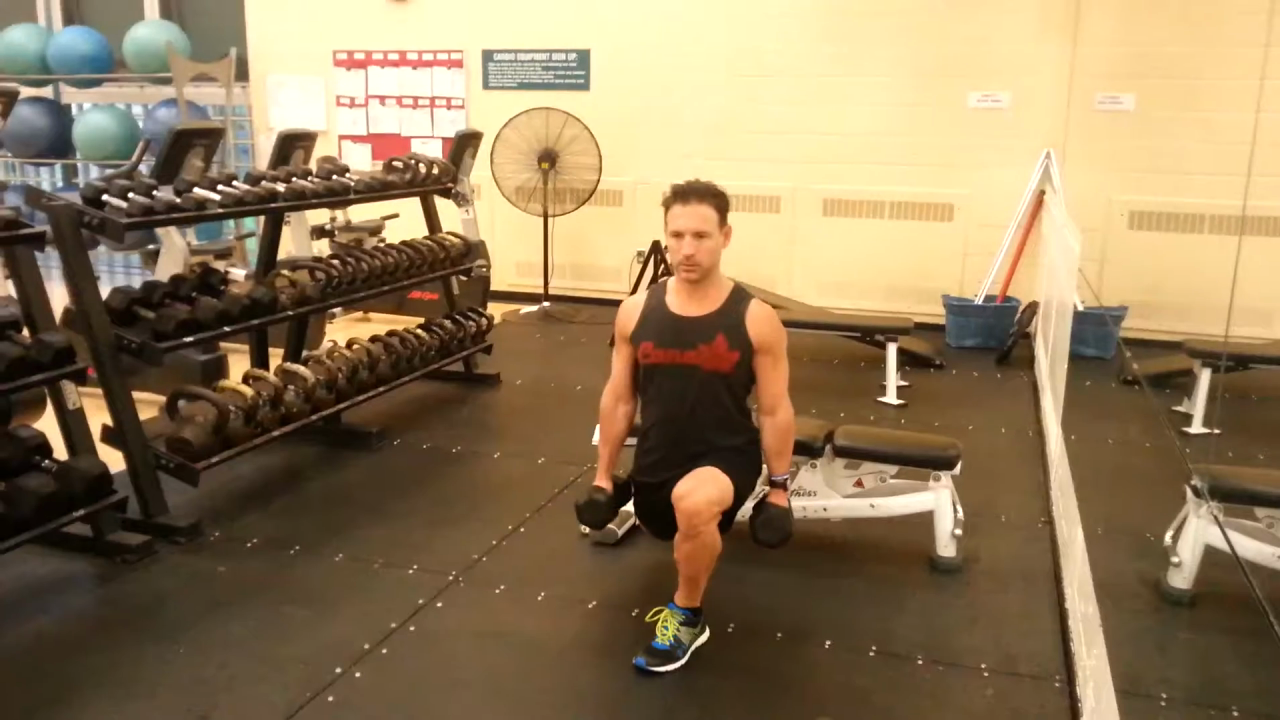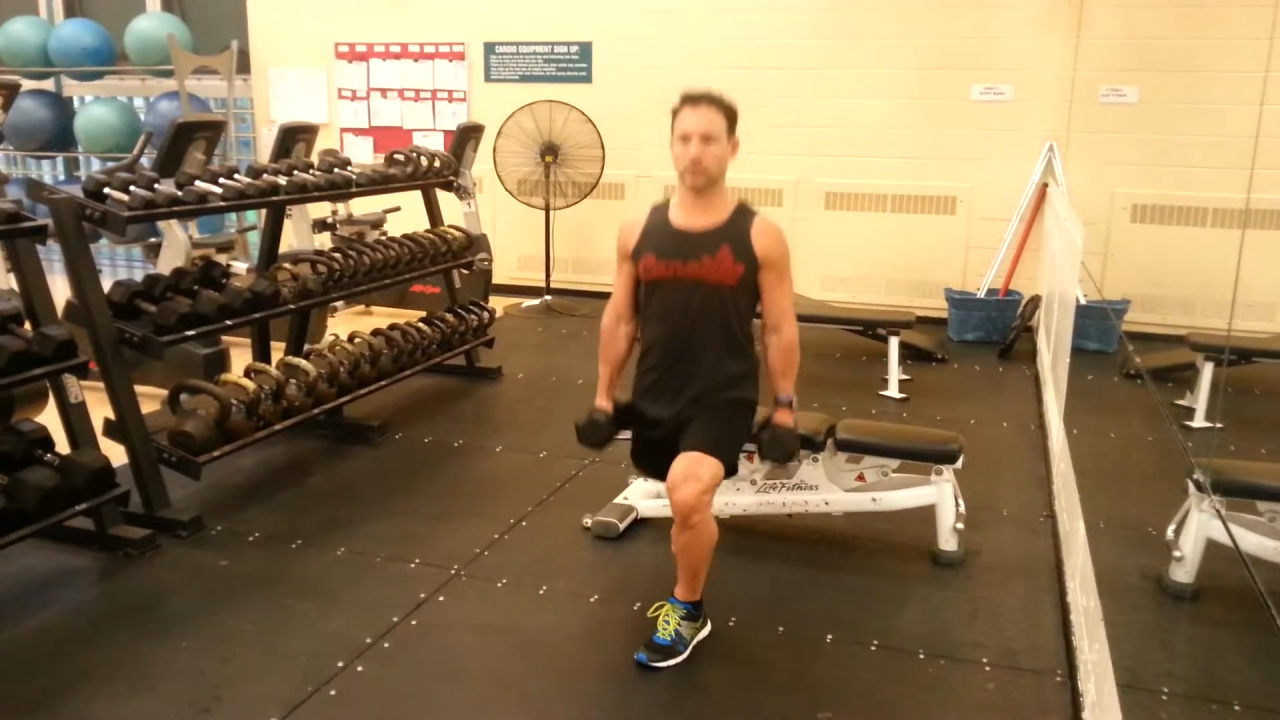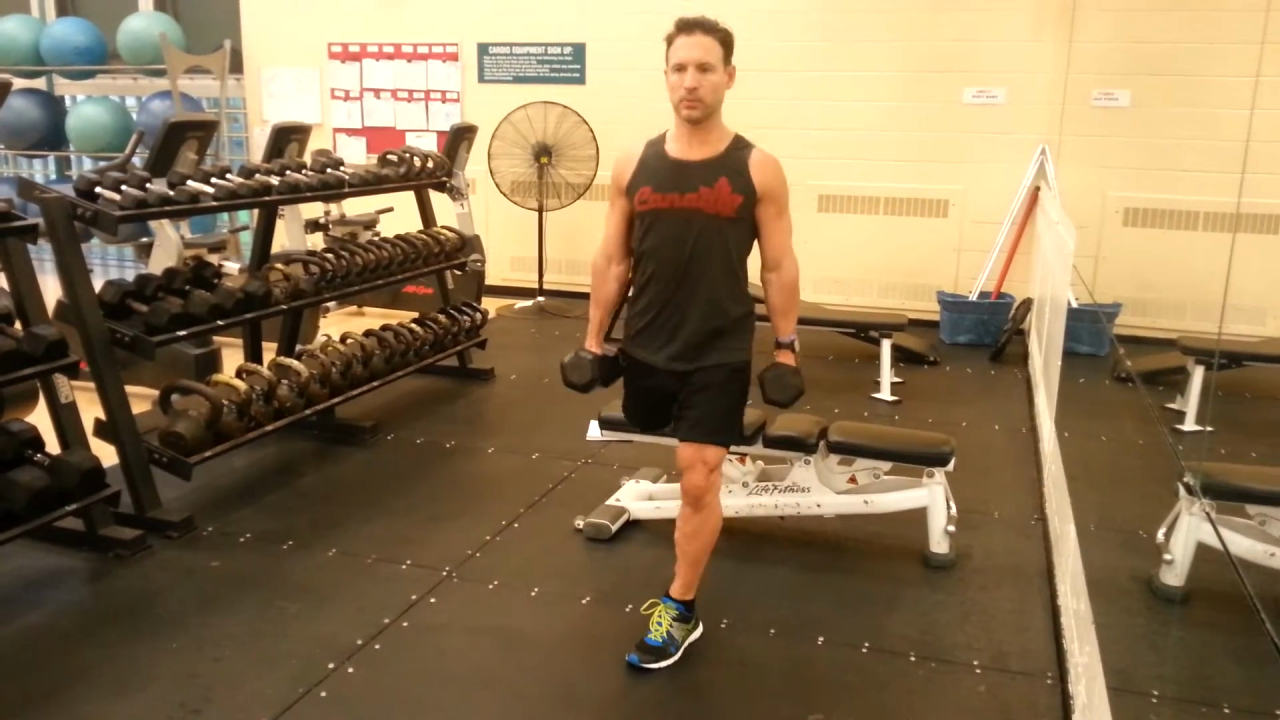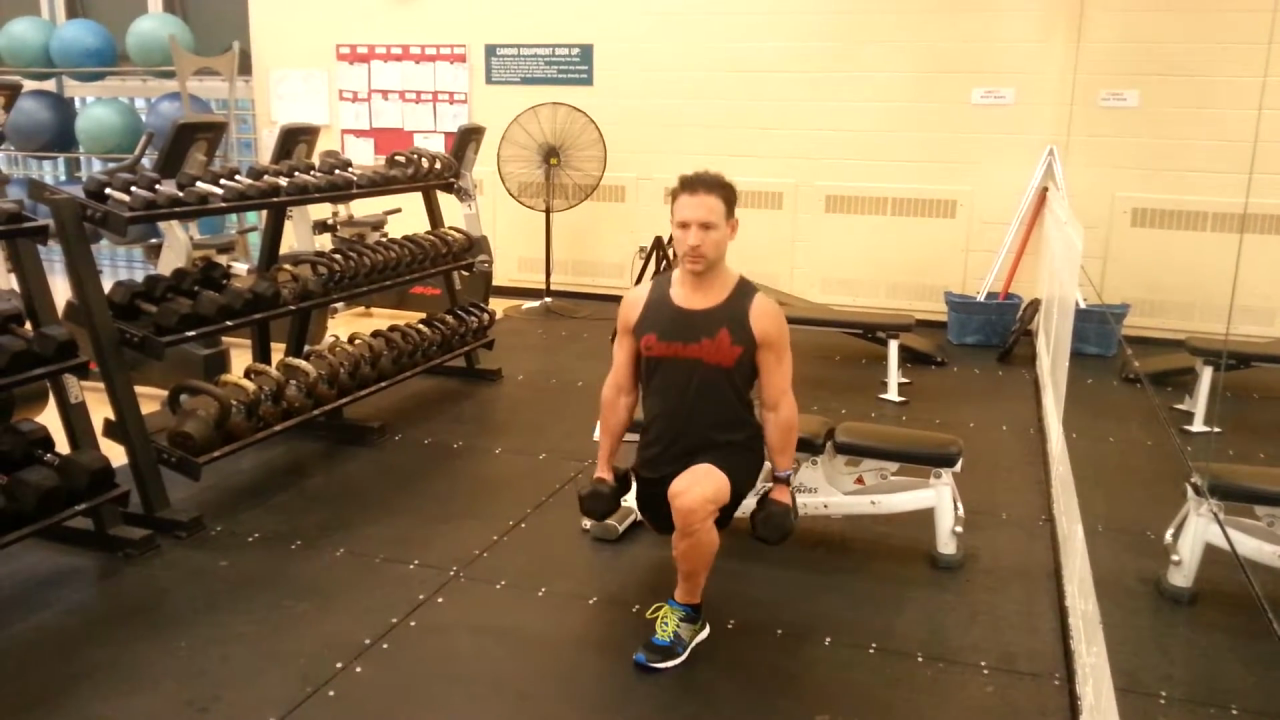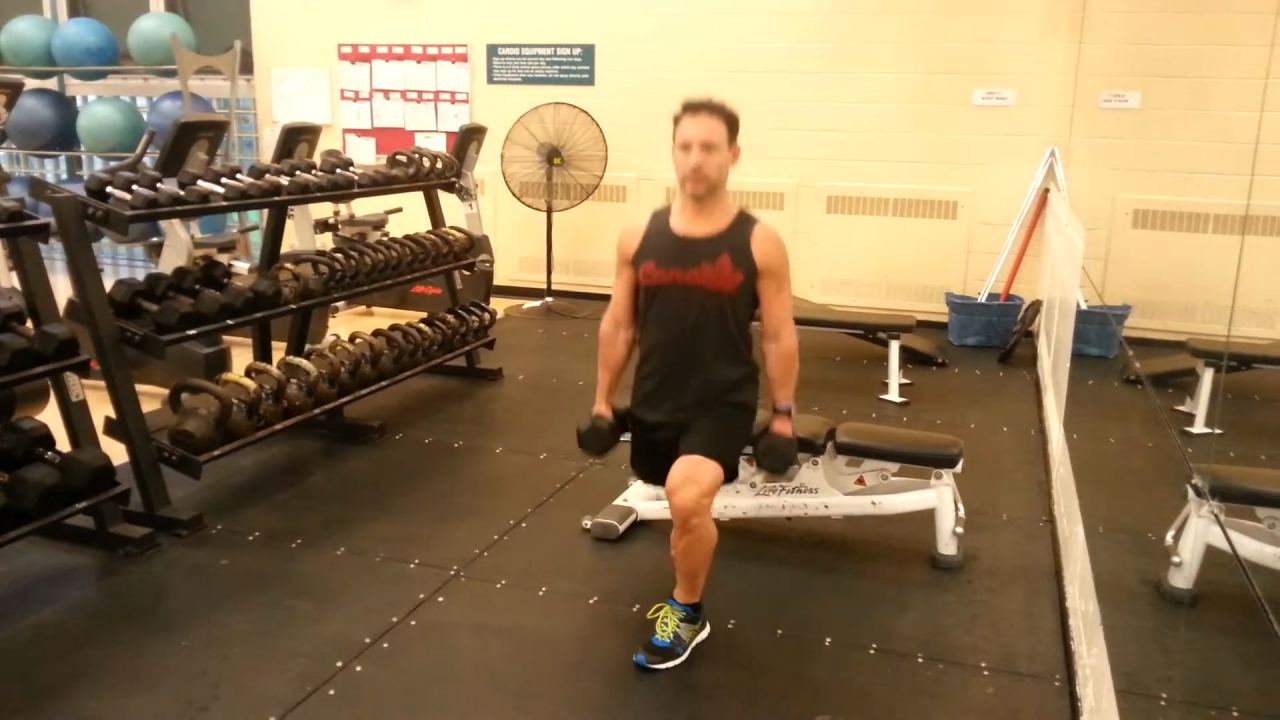
dt=0.7s
person 1, frame 1
left shoulder: (756, 320)
right shoulder: (636, 311)
left elbow: (775, 412)
right elbow: (618, 398)
left wrist: (778, 487)
right wrist: (603, 471)
left hip: (726, 454)
right hip: (656, 459)
left knee: (693, 504)
left ankle: (687, 617)
person 1, frame 2
left shoulder: (759, 234)
right shoulder: (639, 229)
left elbow: (780, 328)
right elbow: (620, 319)
left wrist: (783, 405)
right wrist: (604, 392)
left hip: (723, 395)
right hip: (655, 394)
left knee: (688, 498)
right knee: (669, 480)
left ankle: (688, 611)
person 1, frame 3
left shoulder: (757, 168)
right shoulder: (633, 165)
left elbow: (779, 267)
right elbow: (612, 260)
left wrist: (785, 347)
right wrist: (594, 337)
left hip: (718, 352)
right hip: (646, 346)
left knee: (698, 481)
right knee: (684, 456)
left ankle: (680, 610)
person 1, frame 4
left shoulder: (760, 314)
right shoulder: (639, 303)
left elbow: (779, 406)
right elbow: (619, 390)
left wrist: (782, 481)
right wrist: (604, 463)
left hip: (728, 450)
right hip: (658, 454)
left knee: (690, 501)
left ankle: (686, 614)
person 1, frame 5
left shoulder: (759, 244)
right shoulder: (638, 237)
left elbow: (779, 337)
right elbow: (619, 326)
left wrist: (783, 413)
right wrist: (603, 398)
left hip: (723, 400)
right hip: (654, 399)
left knee: (686, 499)
right knee: (668, 485)
left ankle: (687, 613)
